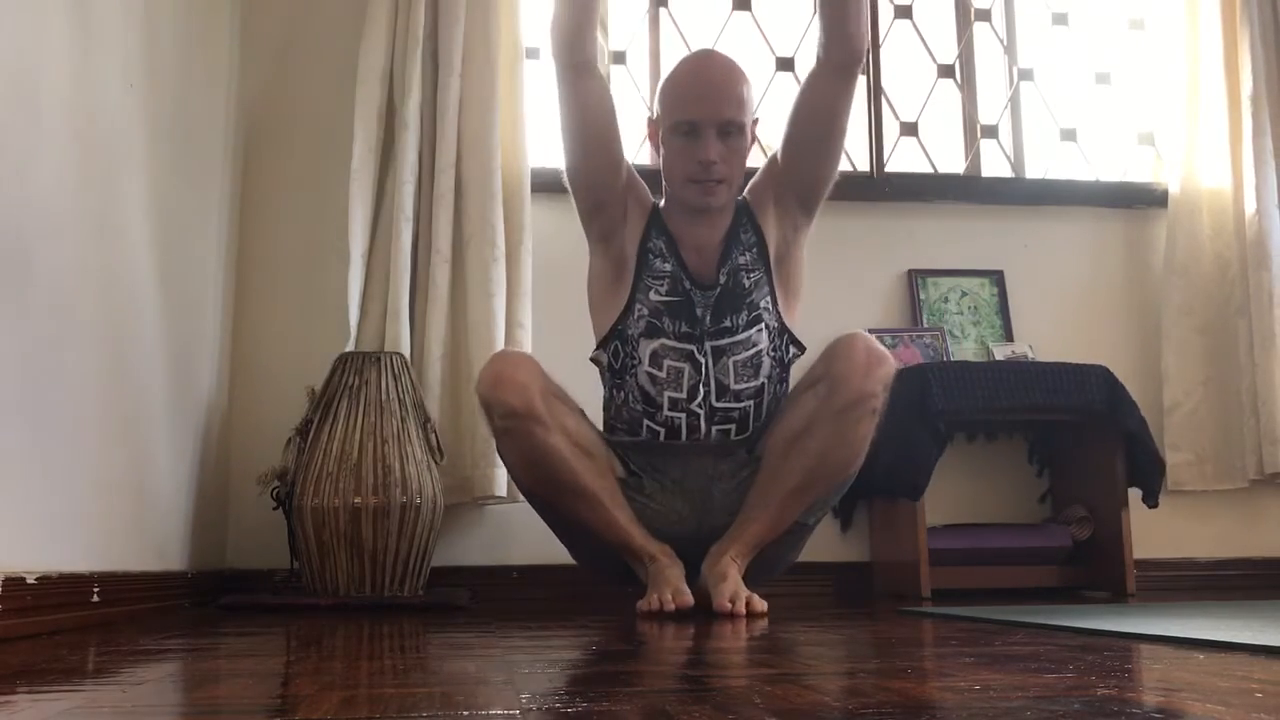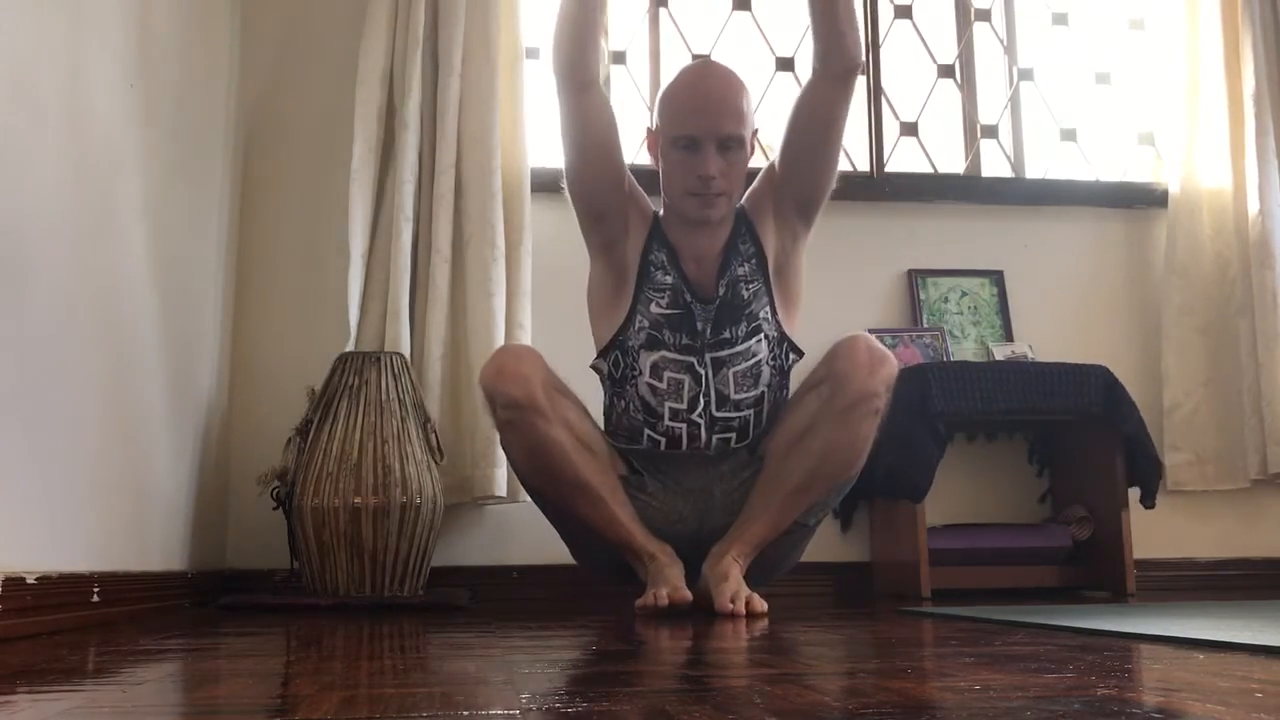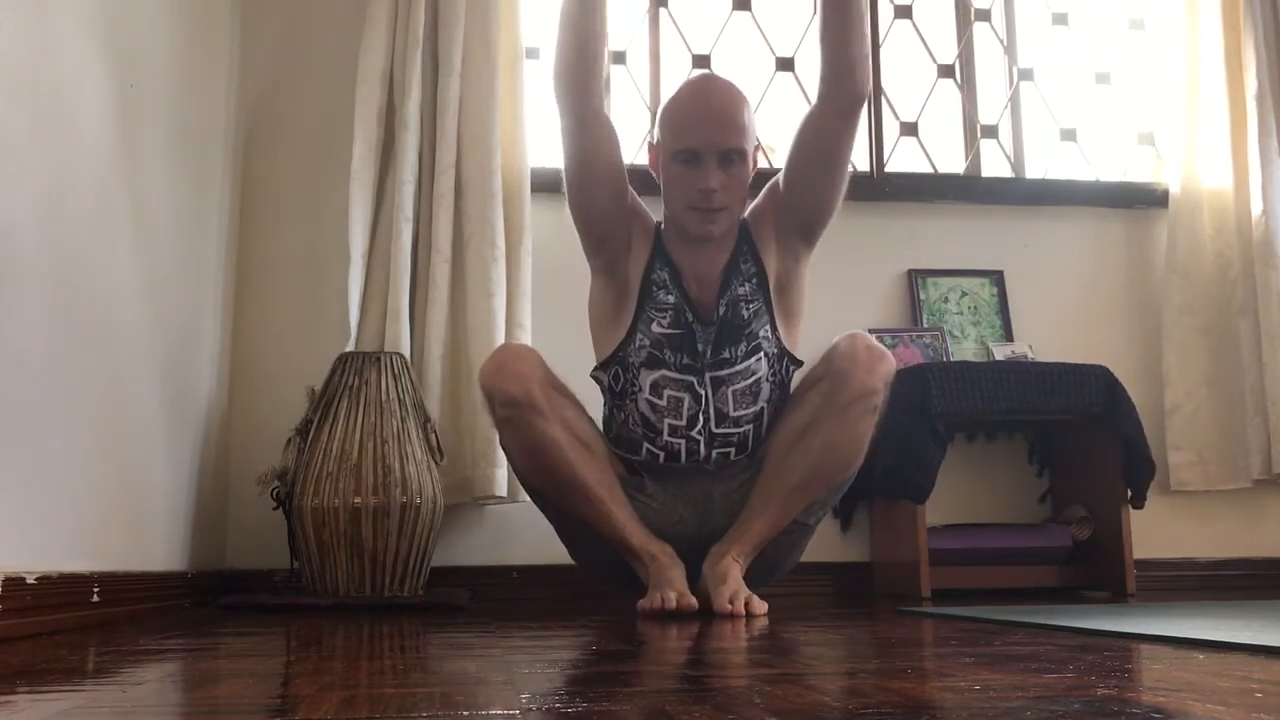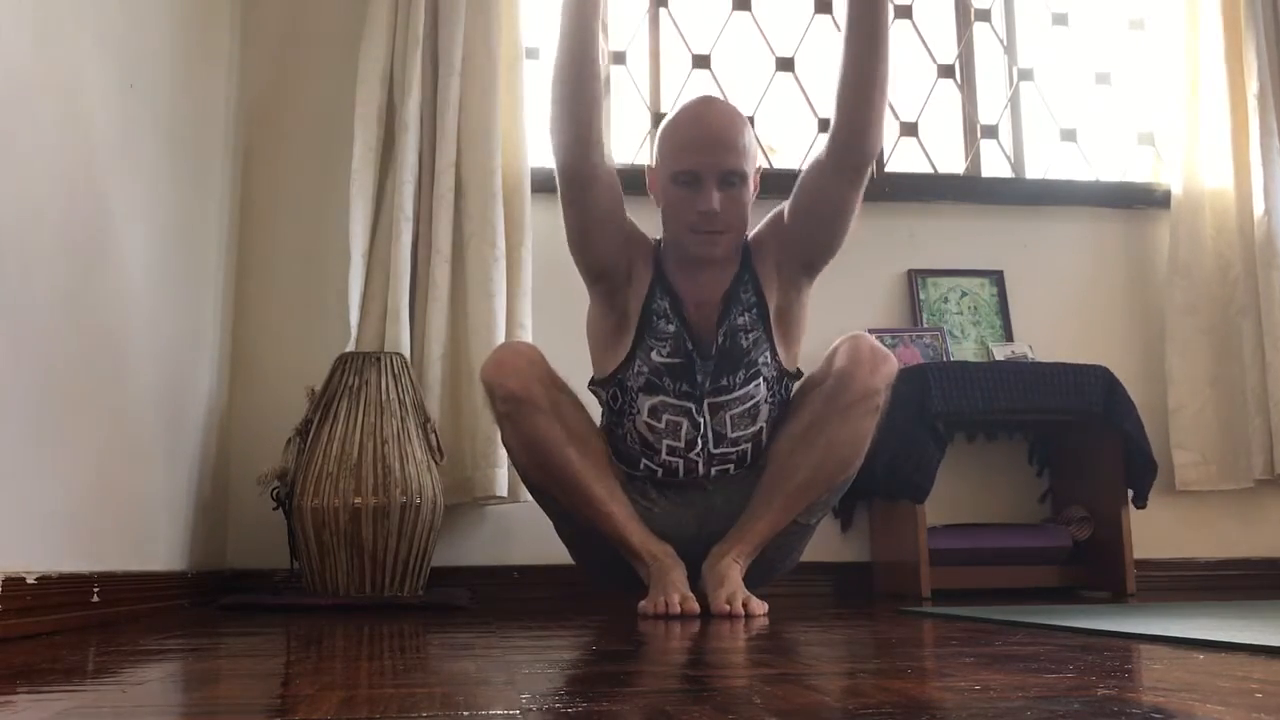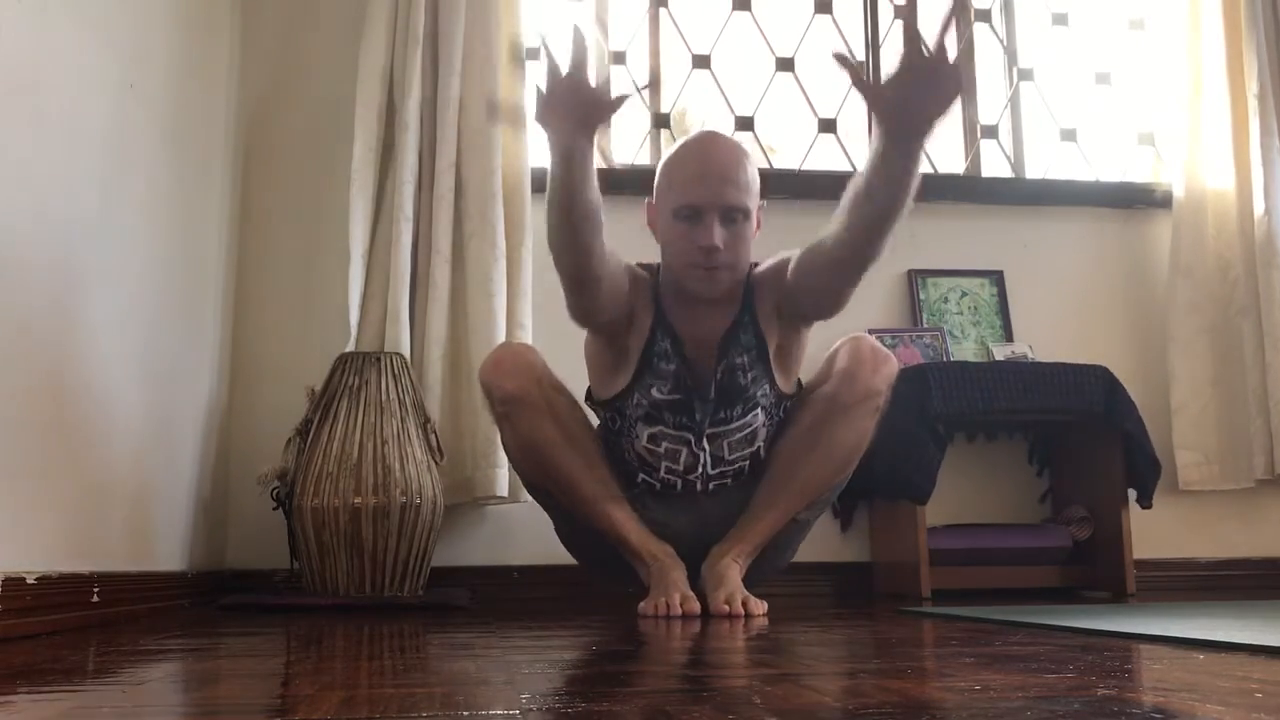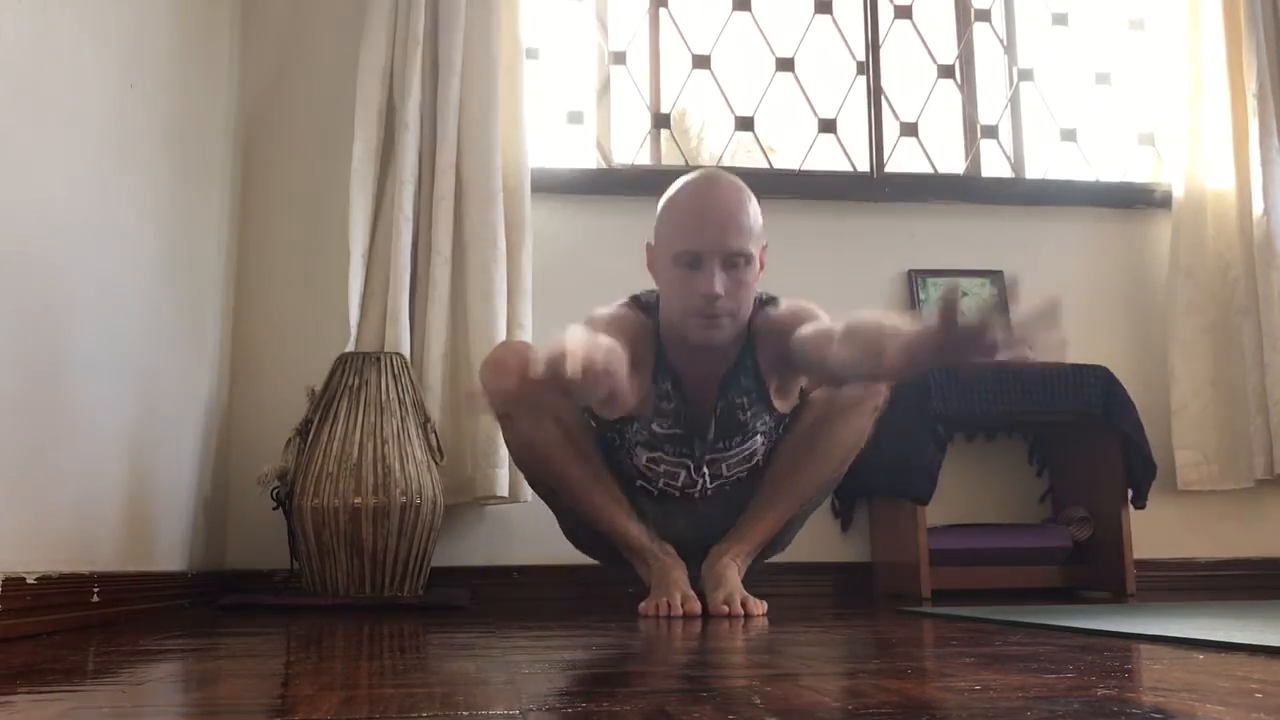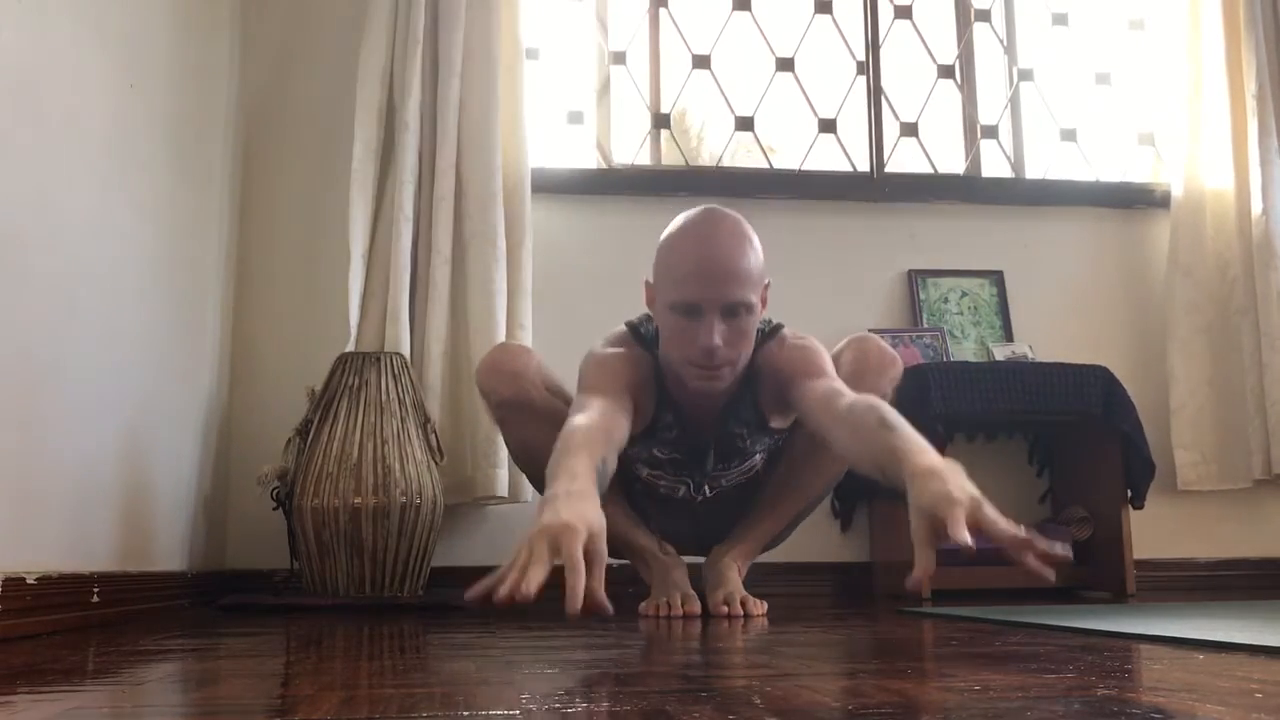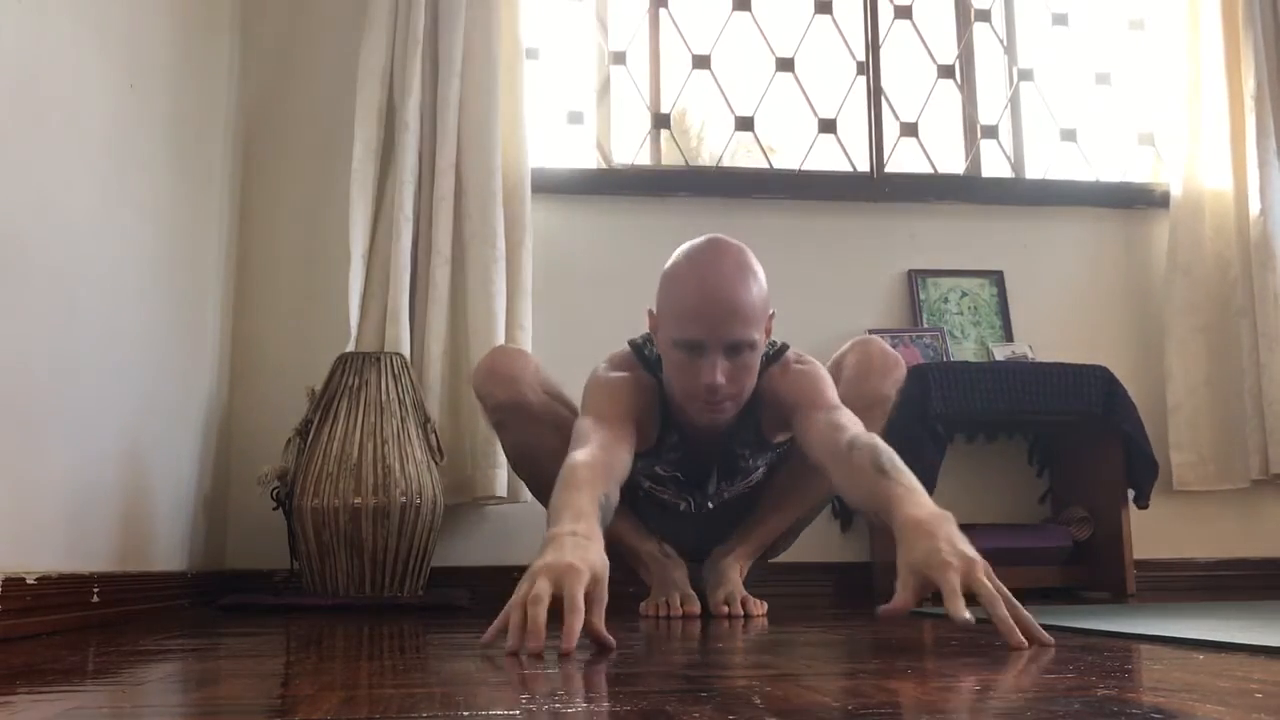
dt=0.2s
person 1, frame 1
left shoulder: (777, 218)
right shoulder: (619, 224)
left elbow: (842, 58)
right elbow: (575, 63)
left hip: (760, 512)
right hip: (627, 511)
left knee: (864, 363)
right knee: (506, 381)
left ankle: (732, 558)
right ankle: (654, 559)
person 1, frame 2
left shoulder: (776, 228)
right shoulder: (620, 234)
left elbow: (838, 69)
right elbow: (577, 81)
left hip: (759, 512)
right hip: (628, 513)
left knee: (865, 364)
right knee: (510, 374)
left ankle: (732, 557)
right ankle: (653, 558)
person 1, frame 3
left shoulder: (778, 243)
right shoulder: (623, 248)
left elbow: (844, 96)
right elbow: (579, 105)
left hip: (759, 518)
right hip: (629, 517)
left knee: (864, 363)
right knee: (509, 373)
left ankle: (732, 558)
right ankle: (654, 559)
person 1, frame 4
left shoulder: (780, 266)
right shoulder: (623, 272)
left elbow: (854, 151)
right elbow: (576, 161)
left hip: (757, 525)
right hip: (627, 524)
left knee: (866, 364)
right knee: (509, 370)
left ankle: (732, 560)
right ankle: (655, 560)
person 1, frame 5
left shoulder: (782, 298)
right shoulder: (623, 302)
left elbow: (857, 238)
right elbow: (577, 254)
left wrist: (901, 138)
right wrist: (569, 145)
left hip: (755, 524)
right hip: (627, 530)
left knee: (866, 364)
right knee: (507, 370)
left ankle: (731, 558)
right ankle: (655, 558)
person 1, frame 6
left shoulder: (782, 331)
right shoulder: (630, 327)
left elbow: (846, 344)
right elbow: (598, 346)
left wrist: (923, 342)
right wrist: (575, 355)
left hip: (750, 521)
right hip: (631, 521)
left knee: (884, 368)
right knee: (510, 369)
left ankle: (731, 558)
right ankle: (656, 561)
person 1, frame 7
left shoulder: (784, 359)
right shoulder: (622, 362)
left elbow: (849, 411)
right elbow: (593, 423)
left wrist: (932, 473)
right wrist: (568, 508)
left hip: (748, 517)
right hip: (634, 519)
left ankle: (730, 561)
right ankle: (656, 561)
person 1, frame 8
left shoulder: (790, 379)
right shoulder: (624, 382)
left elbow: (848, 444)
right elbow: (595, 454)
left wrist: (921, 518)
right wrist: (572, 539)
left hip: (752, 522)
right hip: (638, 525)
left ankle: (732, 559)
right ankle: (655, 561)
